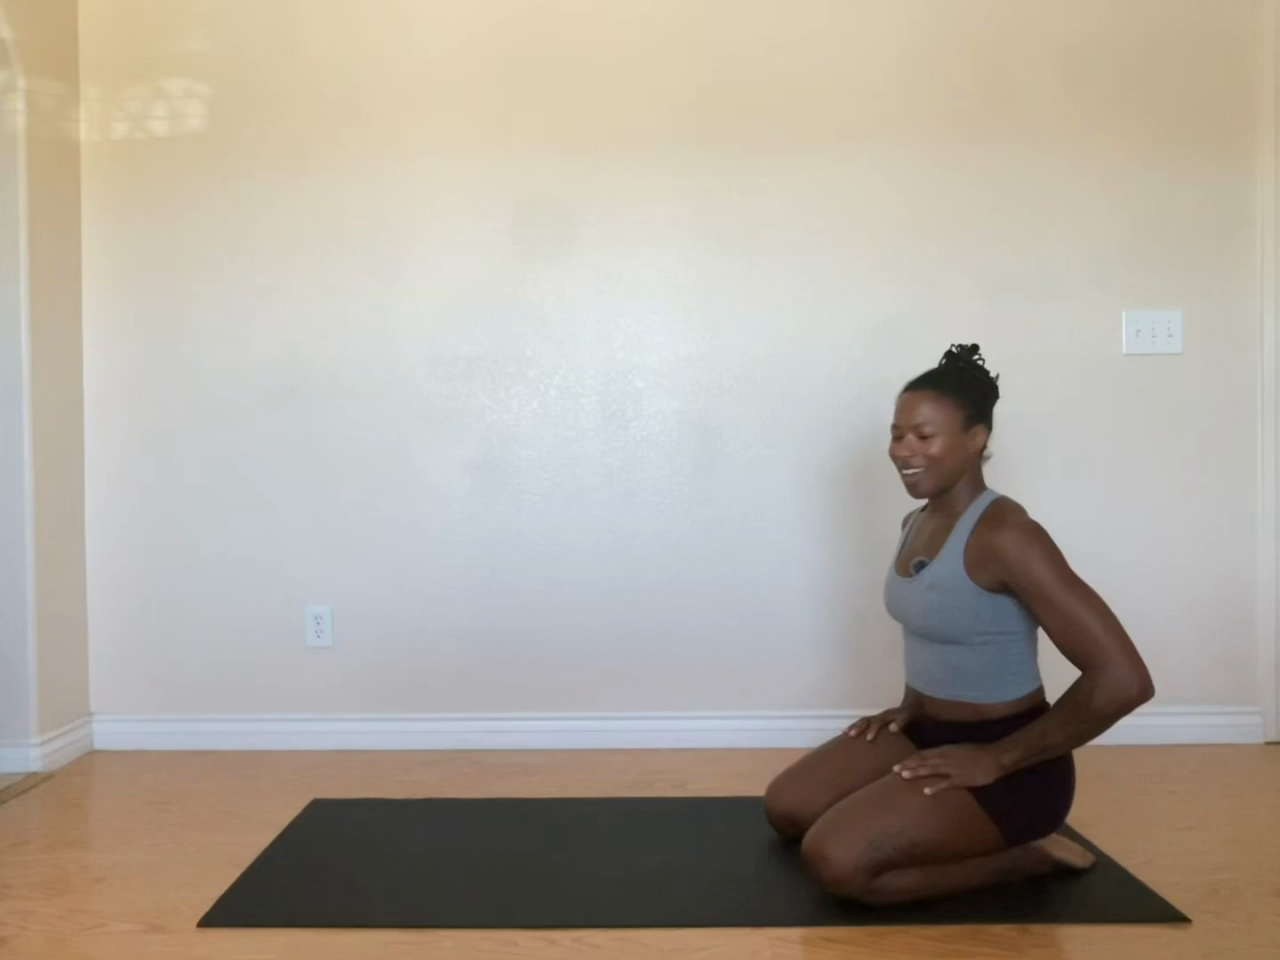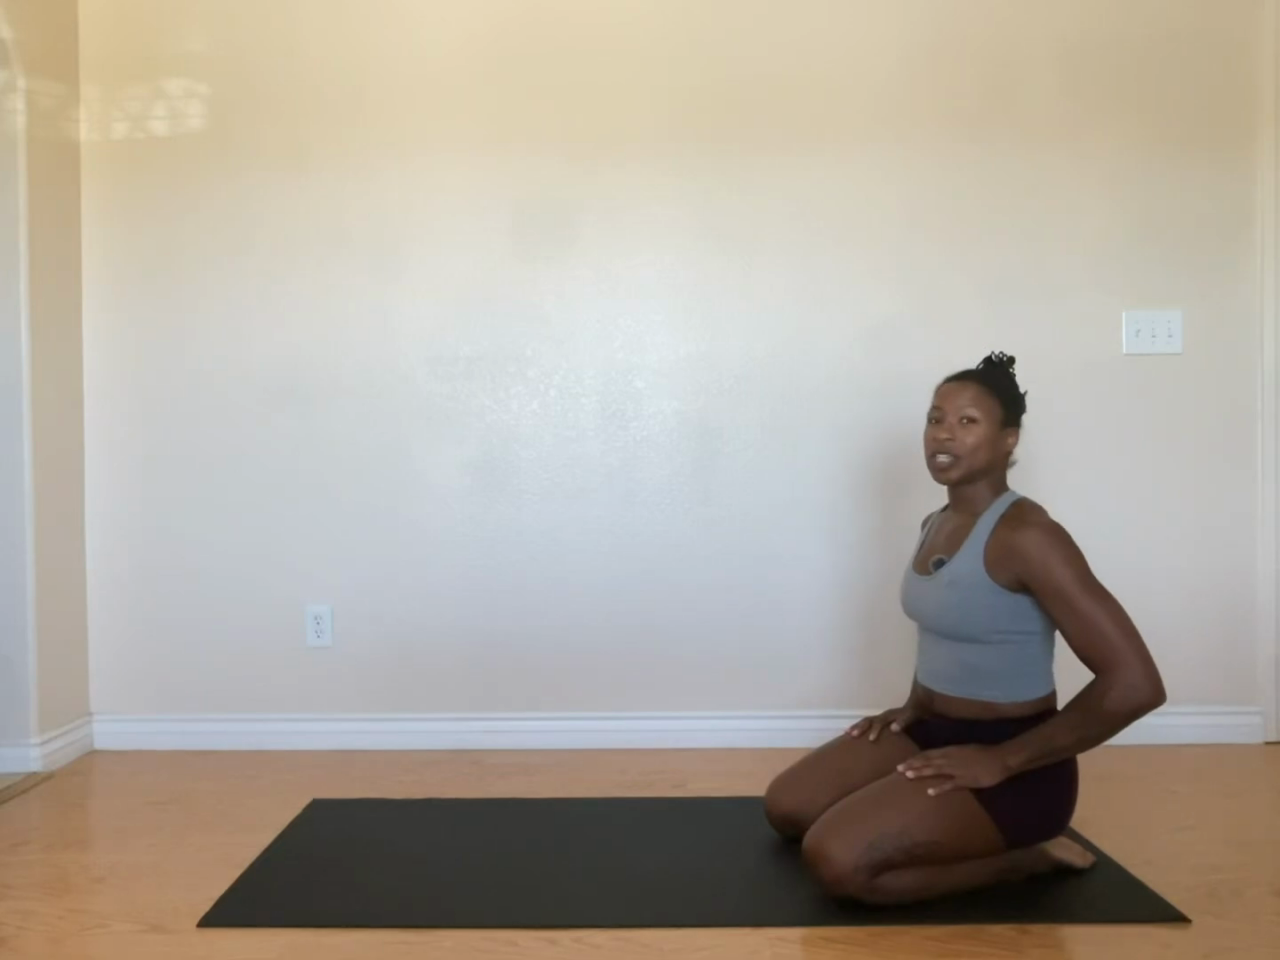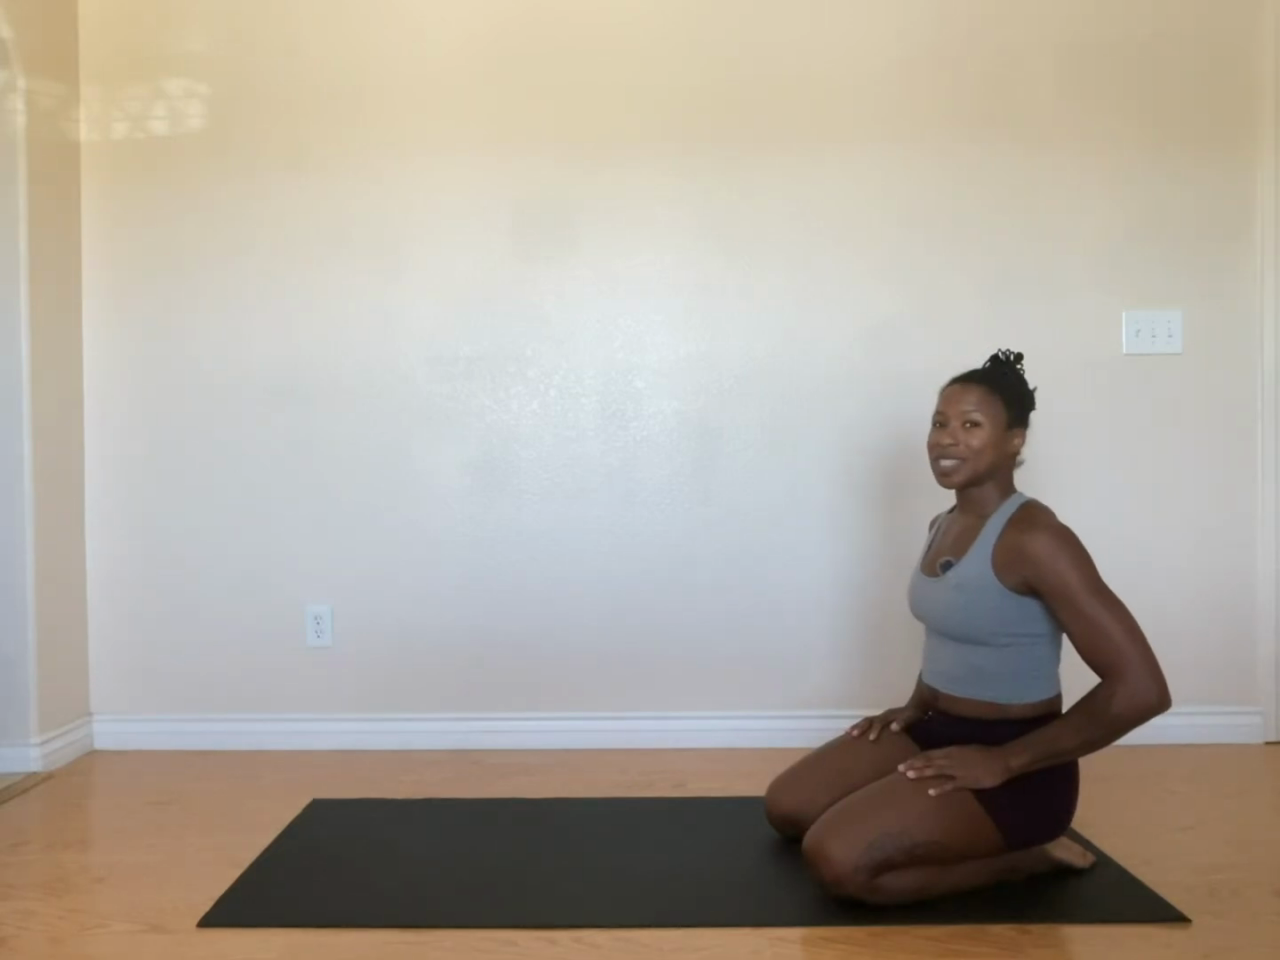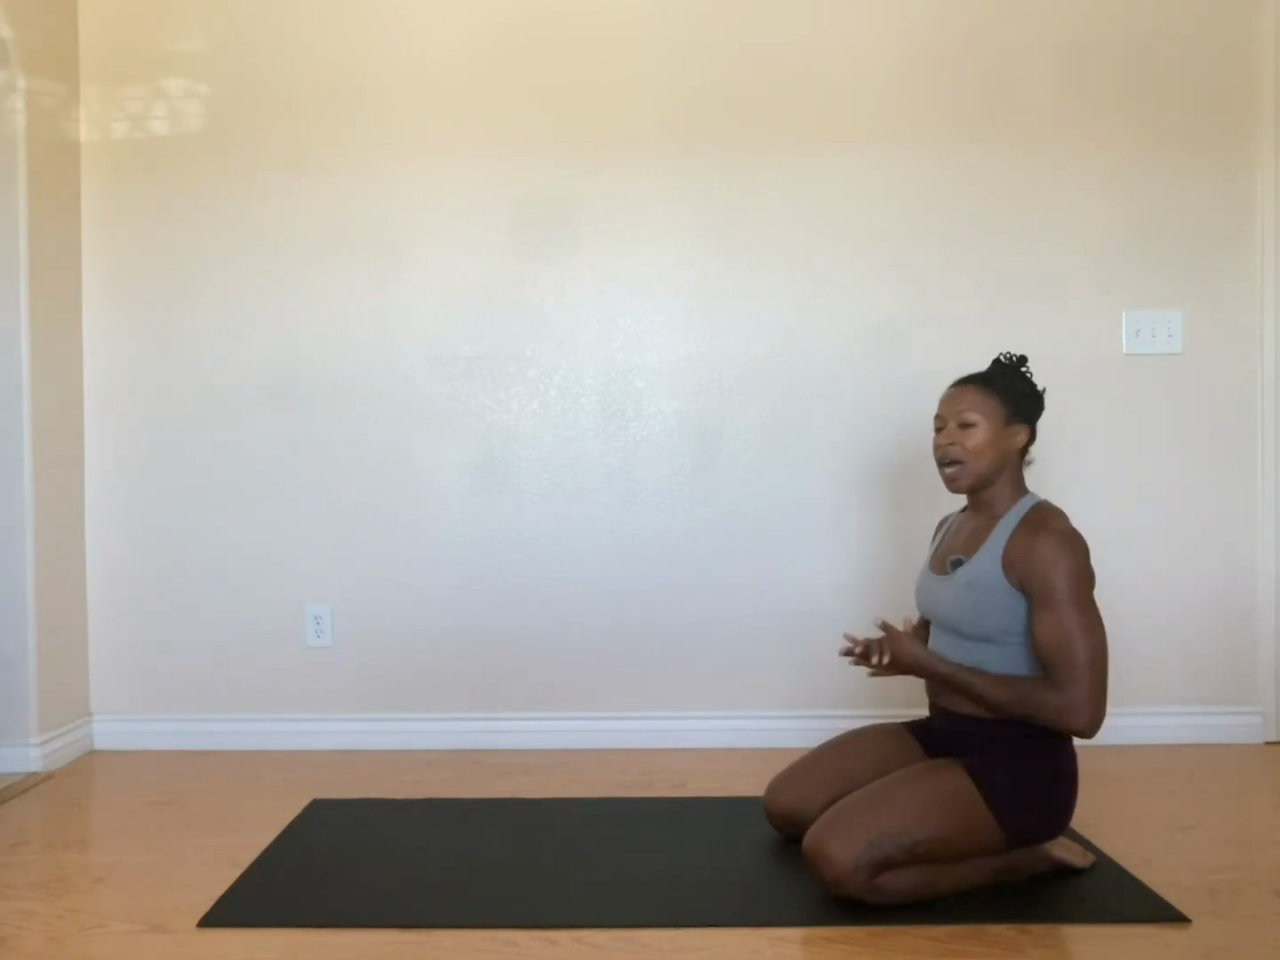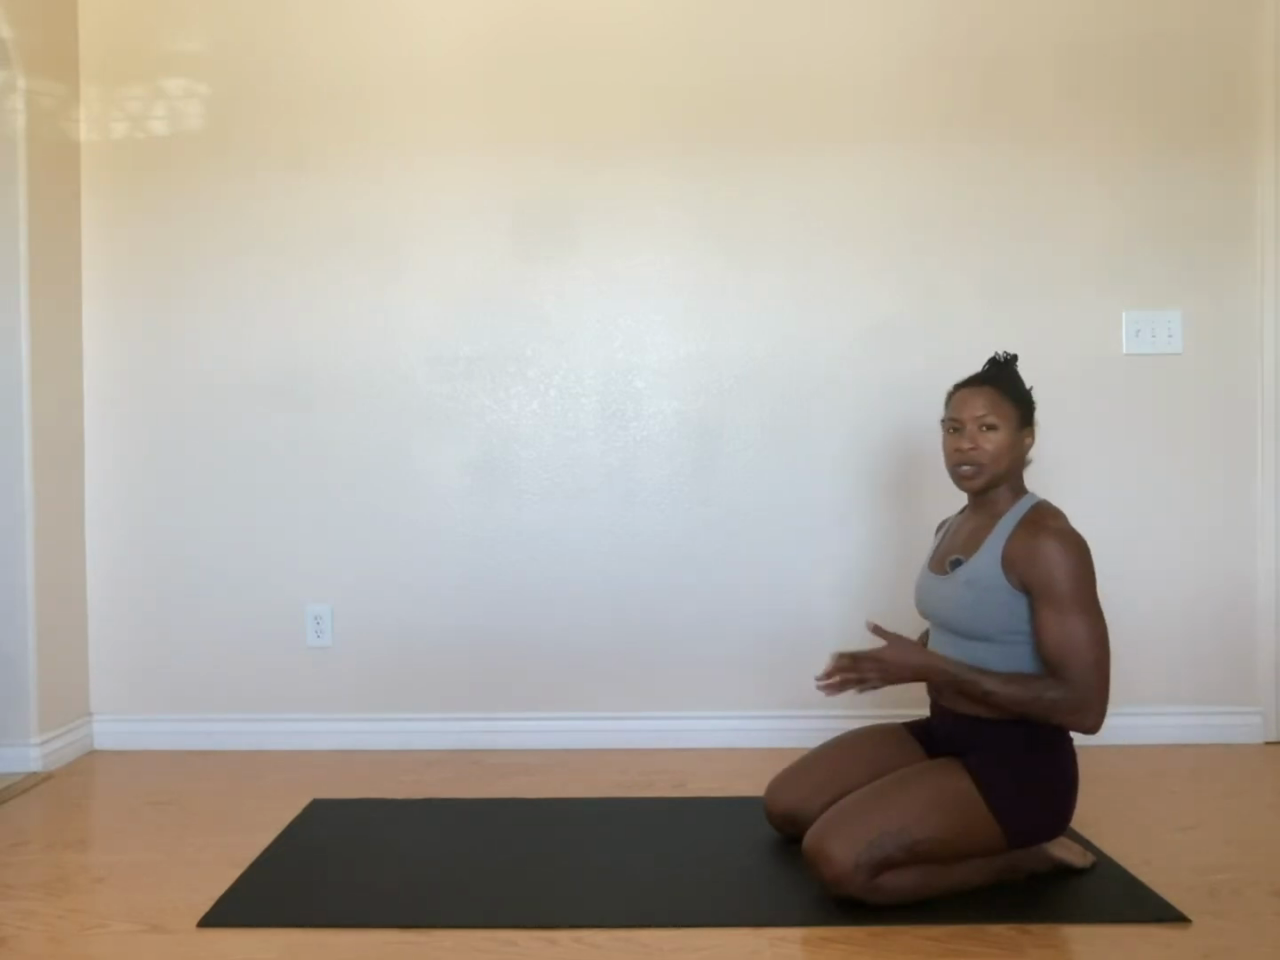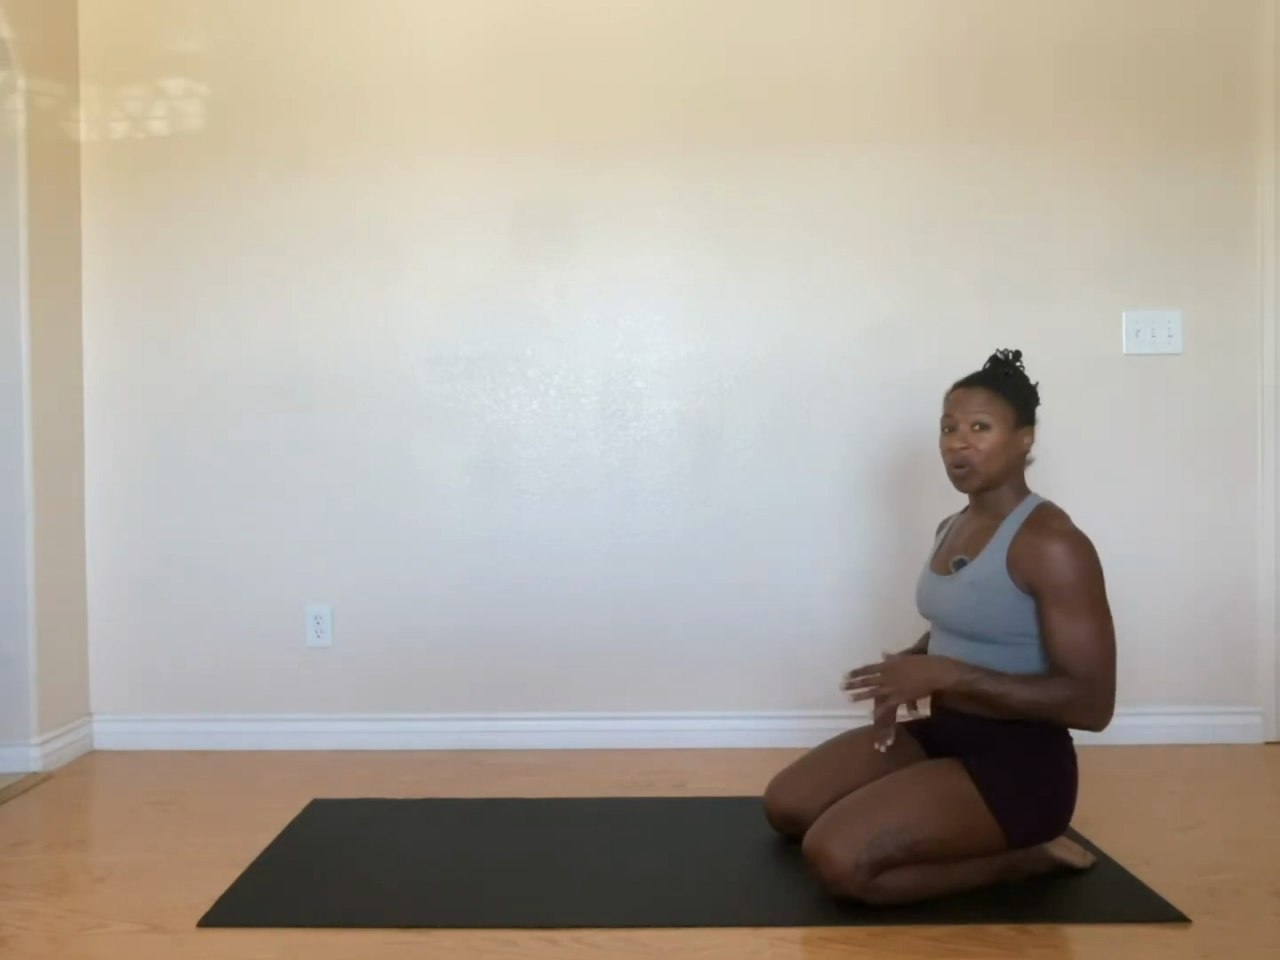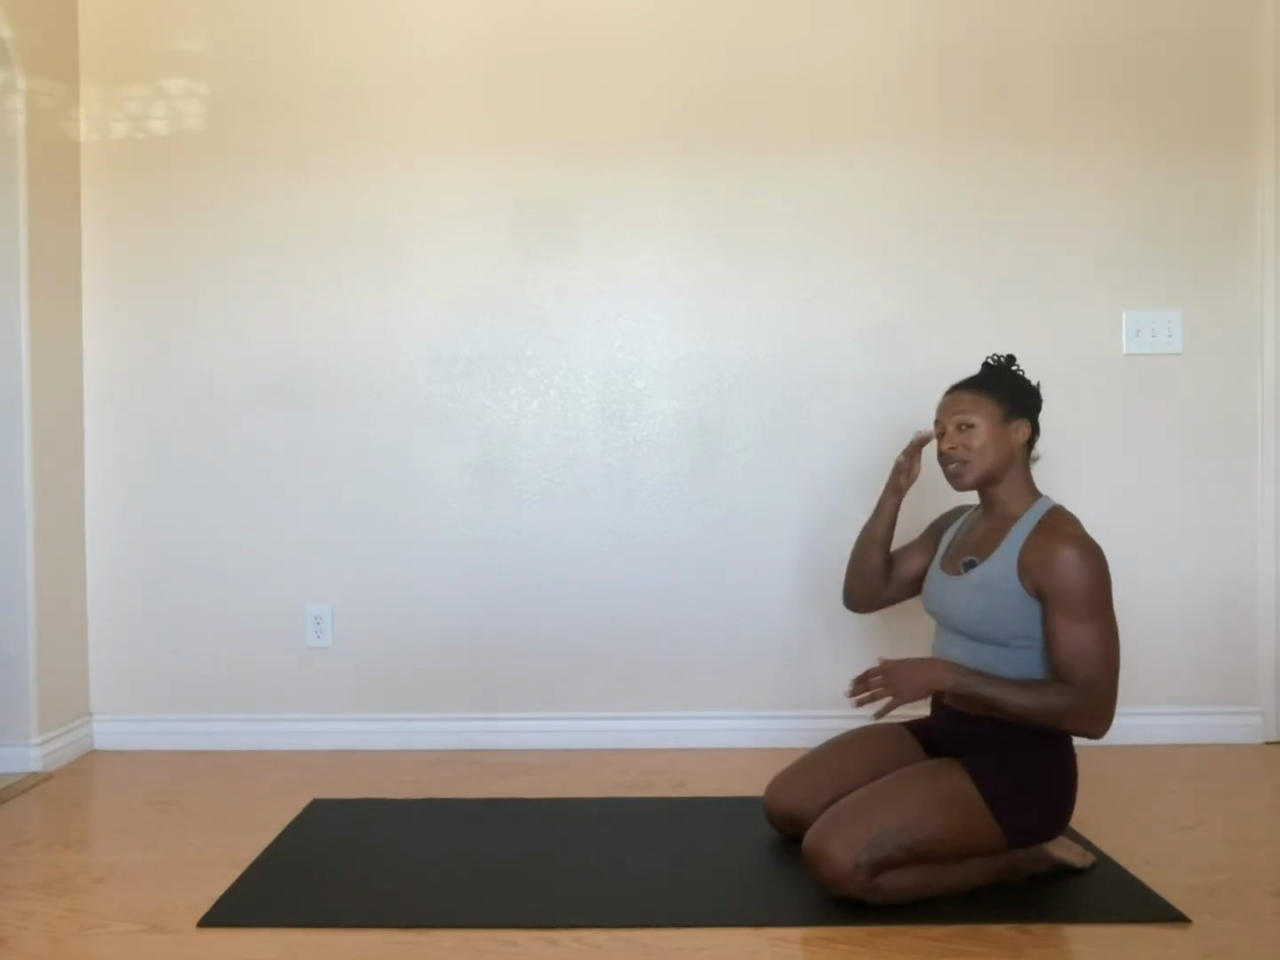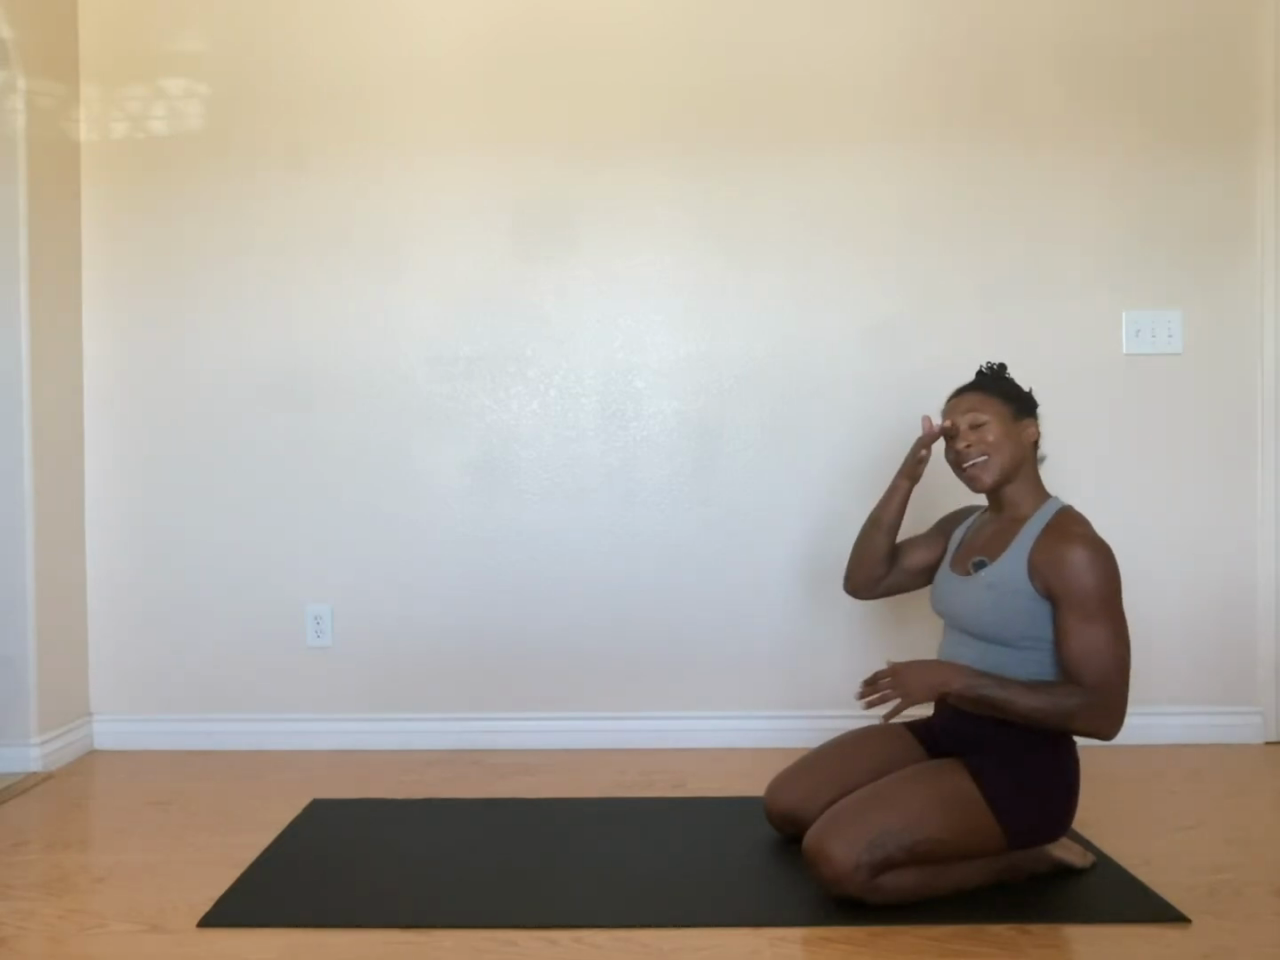
dt=0.7s
person 1, frame 1
left shoulder: (1005, 535)
right shoulder: (918, 524)
left elbow: (1124, 679)
left wrist: (997, 760)
right wrist: (908, 708)
left hip: (1008, 767)
right hip: (932, 732)
left knee: (837, 860)
right knee: (786, 808)
left ankle: (1031, 855)
right ankle: (963, 831)
person 1, frame 2
left shoulder: (1025, 534)
right shoulder: (936, 526)
left elbow: (1136, 683)
left wrist: (1003, 761)
right wrist: (914, 706)
left hip: (1011, 765)
right hip: (938, 731)
left knee: (837, 860)
right knee: (785, 807)
left ankle: (1030, 855)
right ankle: (971, 830)
person 1, frame 3
left shoulder: (1034, 538)
right shoulder: (944, 526)
left elbow: (1141, 688)
left wrist: (1005, 762)
right wrist: (915, 707)
left hip: (1013, 767)
right hip: (941, 732)
left knee: (839, 859)
right knee: (786, 807)
left ankle: (1030, 857)
right ankle: (973, 835)
person 1, frame 4
left shoulder: (1044, 540)
right shoulder: (952, 528)
left elbow: (1079, 708)
left wrist: (929, 666)
right wrist: (894, 652)
left hip: (1016, 765)
right hip: (941, 733)
left knee: (839, 860)
right knee: (784, 805)
left ankle: (1030, 855)
right ankle: (970, 836)
person 1, frame 5
left shoulder: (1046, 541)
right shoulder: (952, 528)
left elbow: (1084, 705)
left wrist: (931, 666)
right wrist: (891, 665)
left hip: (1018, 763)
right hip: (942, 733)
left knee: (838, 858)
right knee: (785, 805)
left ankle: (1028, 857)
right ankle: (970, 836)
person 1, frame 6
left shoulder: (1051, 543)
right shoulder: (953, 528)
left elbow: (1093, 702)
left wrist: (946, 674)
right wrist: (905, 671)
left hip: (1019, 764)
right hip: (943, 733)
left knee: (838, 859)
right knee: (785, 805)
left ankle: (1029, 856)
right ankle: (981, 835)
person 1, frame 7
left shoulder: (1062, 549)
right shoulder: (956, 527)
left elbow: (1092, 710)
right elbow: (862, 595)
left wrist: (943, 675)
right wrist: (894, 492)
left hip: (1019, 764)
right hip: (944, 732)
left knee: (838, 859)
right knee: (786, 805)
left ankle: (1029, 857)
right ankle: (960, 833)
person 1, frame 8
left shoulder: (1072, 548)
right shoulder: (963, 526)
left elbow: (1102, 711)
right elbow: (864, 581)
left wrist: (952, 677)
right wrist: (907, 477)
left hip: (1022, 765)
right hip: (946, 731)
left knee: (837, 858)
right knee: (786, 805)
left ankle: (1029, 856)
right ankle: (979, 834)
